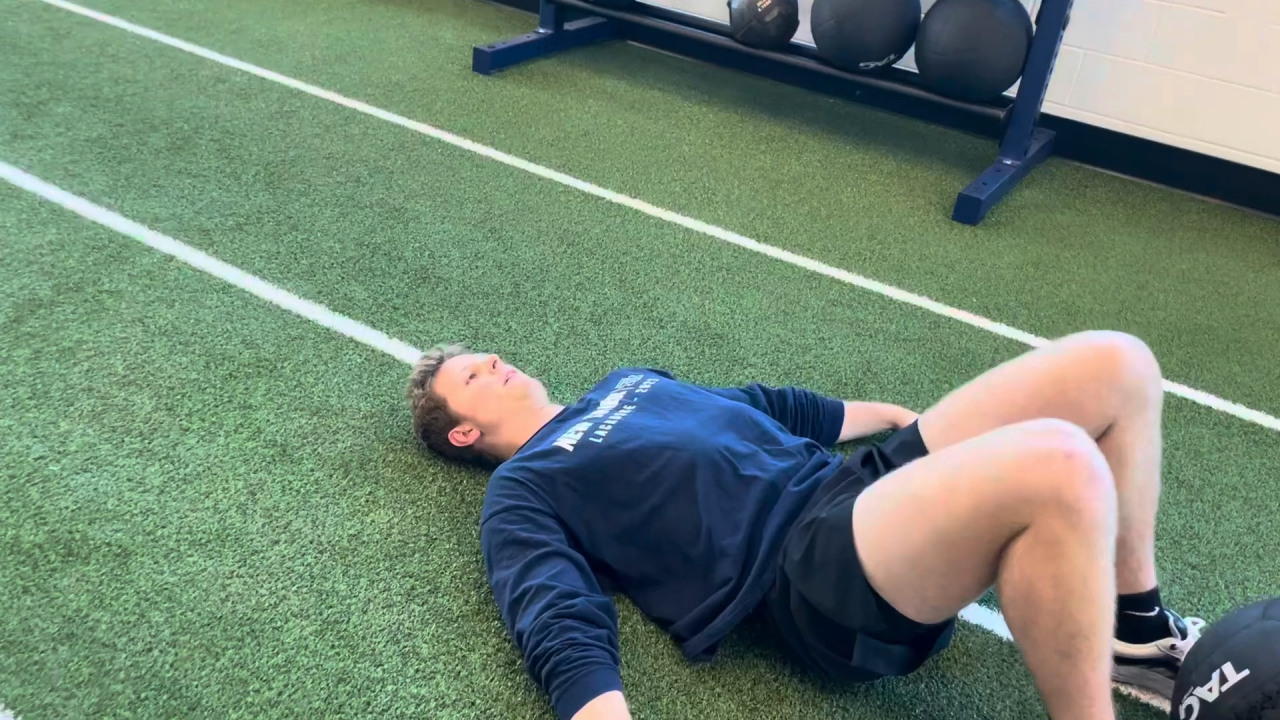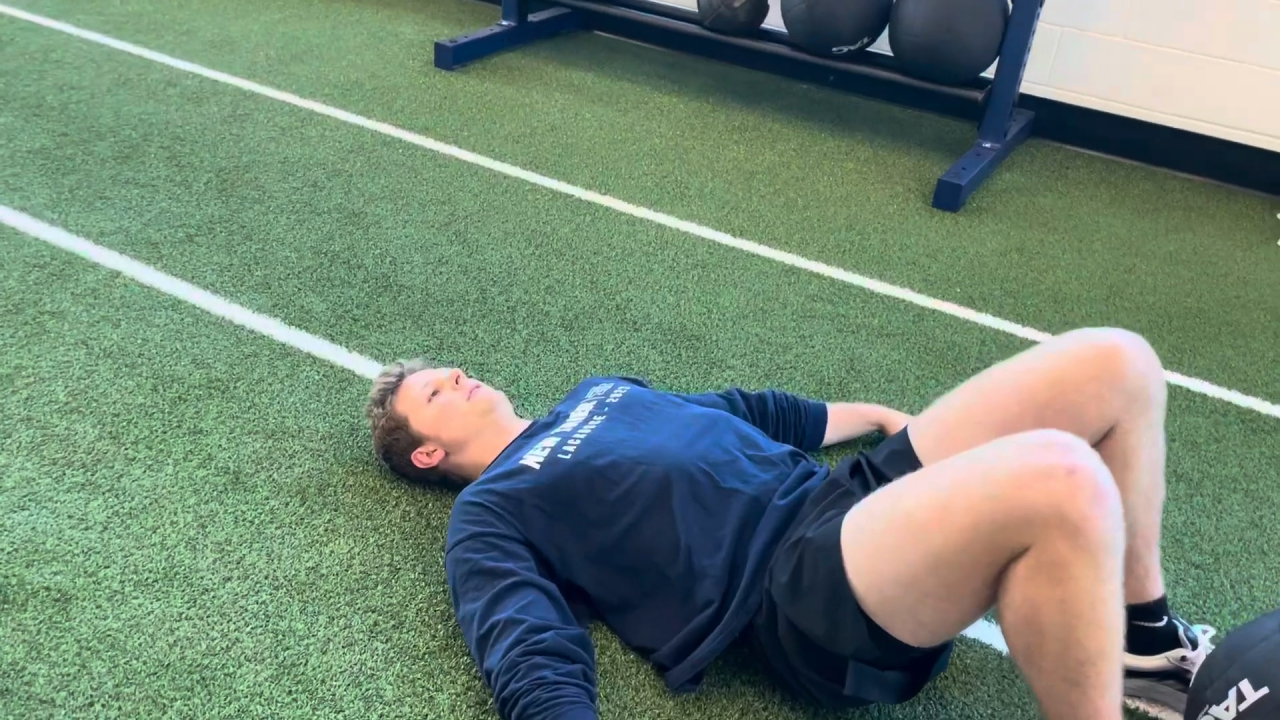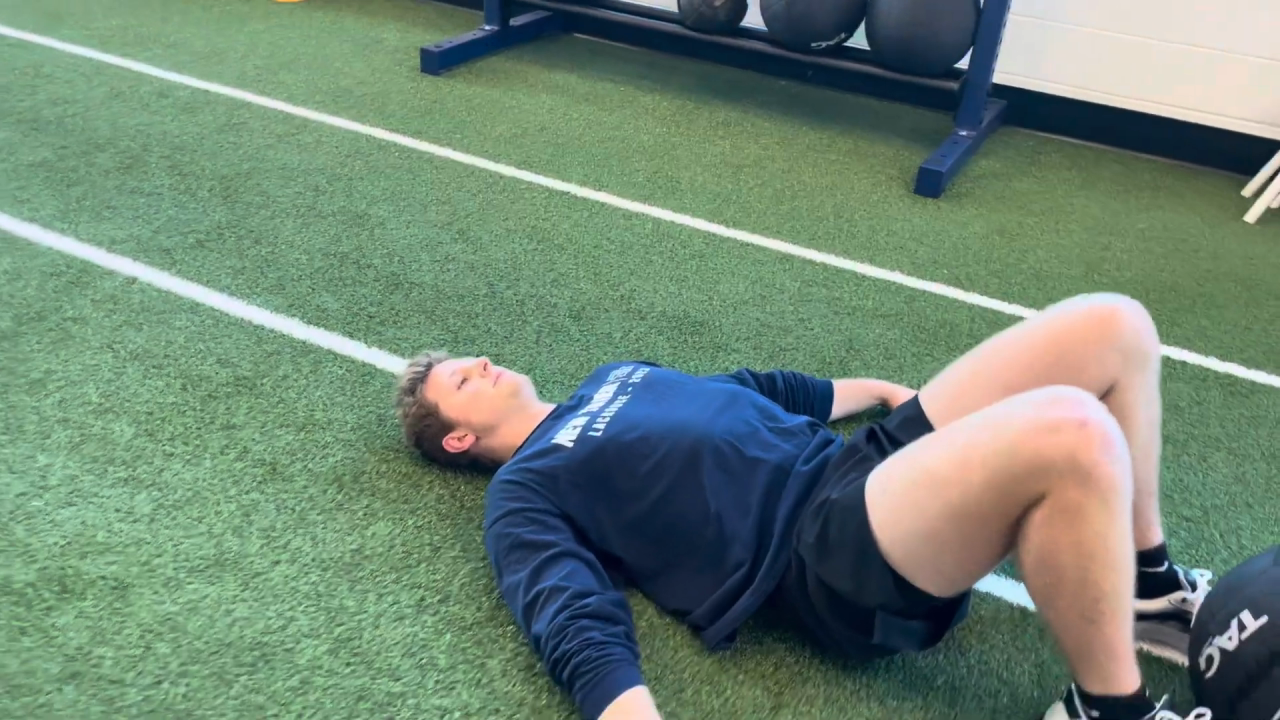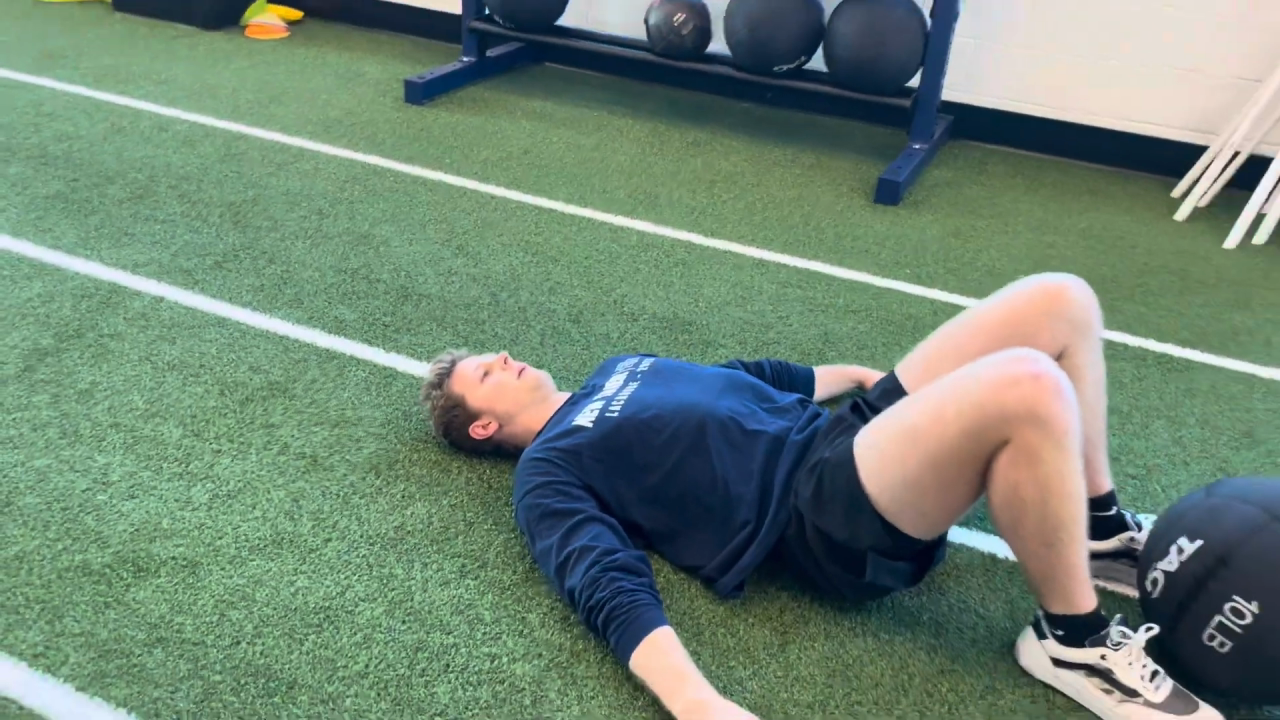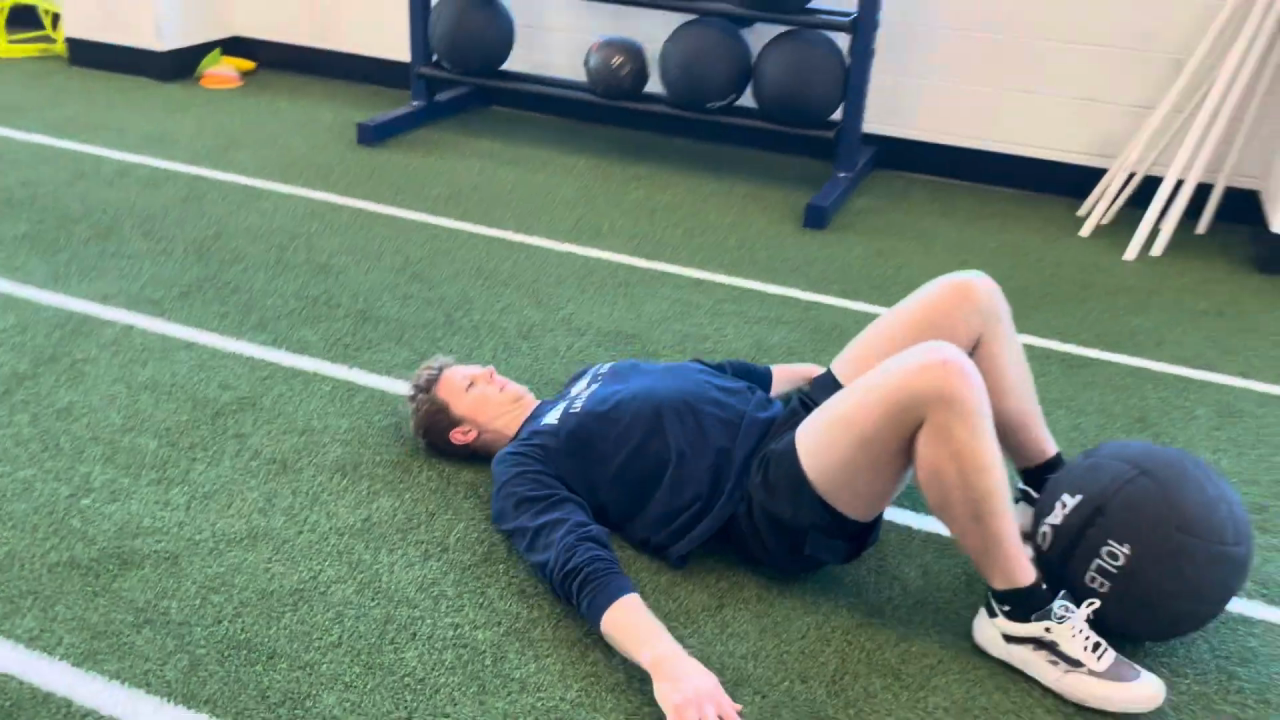
dt=0.5s
person 1, frame 1
left shoulder: (625, 382)
right shoulder: (523, 492)
right elbow: (567, 635)
left wrist: (894, 413)
left hip: (851, 480)
right hip: (814, 569)
left knee: (1113, 364)
right knee: (1059, 468)
left ankle: (1134, 627)
person 1, frame 2
left shoulder: (596, 391)
right shoulder: (488, 515)
left wrist: (878, 414)
left hip: (843, 494)
right hip: (799, 588)
left knee: (1115, 365)
right knee: (1060, 486)
left ankle: (1143, 642)
person 1, frame 3
left shoulder: (613, 376)
right shoulder: (525, 494)
right elbow: (583, 633)
left wrist: (877, 388)
left hip: (857, 462)
right hip: (825, 550)
left knee: (1110, 327)
right knee: (1072, 434)
left ankle: (1148, 589)
person 1, frame 4
left shoulder: (618, 369)
right shoulder: (549, 474)
right elbow: (611, 590)
left wrist: (860, 374)
left hip: (842, 433)
right hip: (827, 514)
left knee: (1060, 301)
right knee: (1027, 389)
left ankle: (1101, 532)
right ankle: (1074, 641)
person 1, frame 5
left shoulder: (587, 387)
right shoulder: (523, 469)
right elbow: (580, 565)
left wrist: (822, 374)
left hip: (792, 421)
right hip: (776, 499)
right knee: (941, 376)
left ankle: (1050, 495)
right ankle: (1022, 616)
